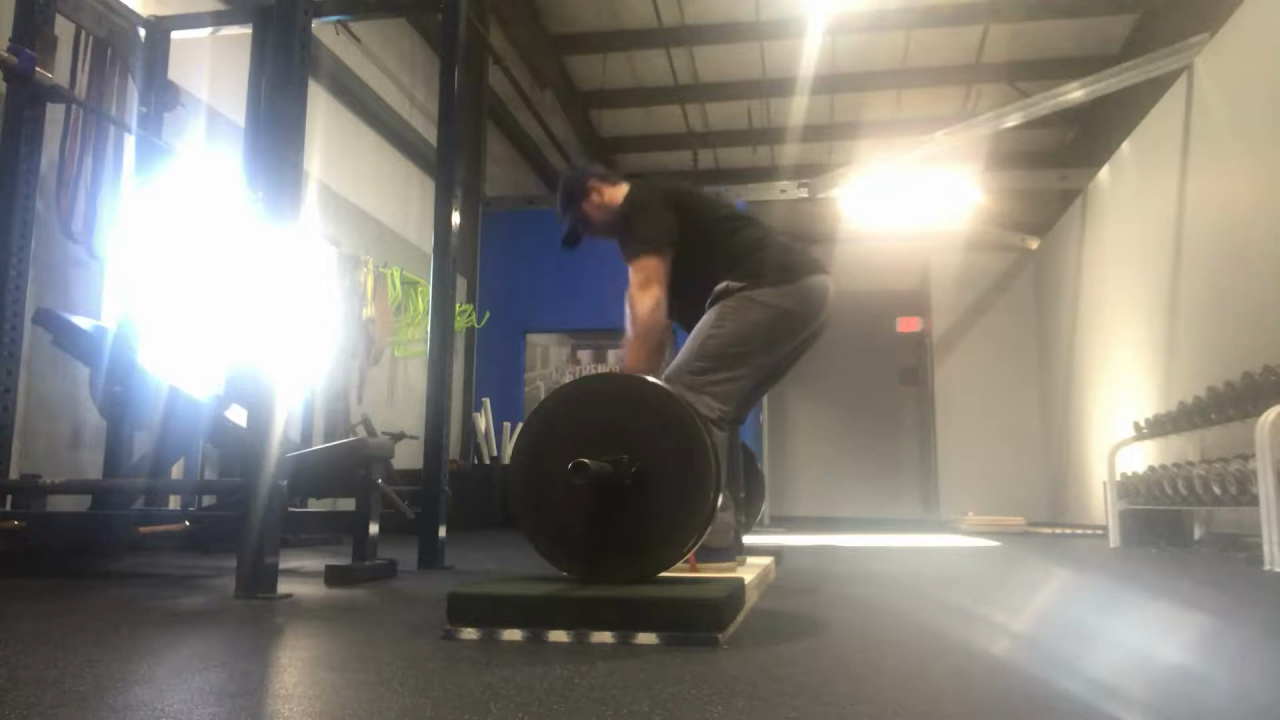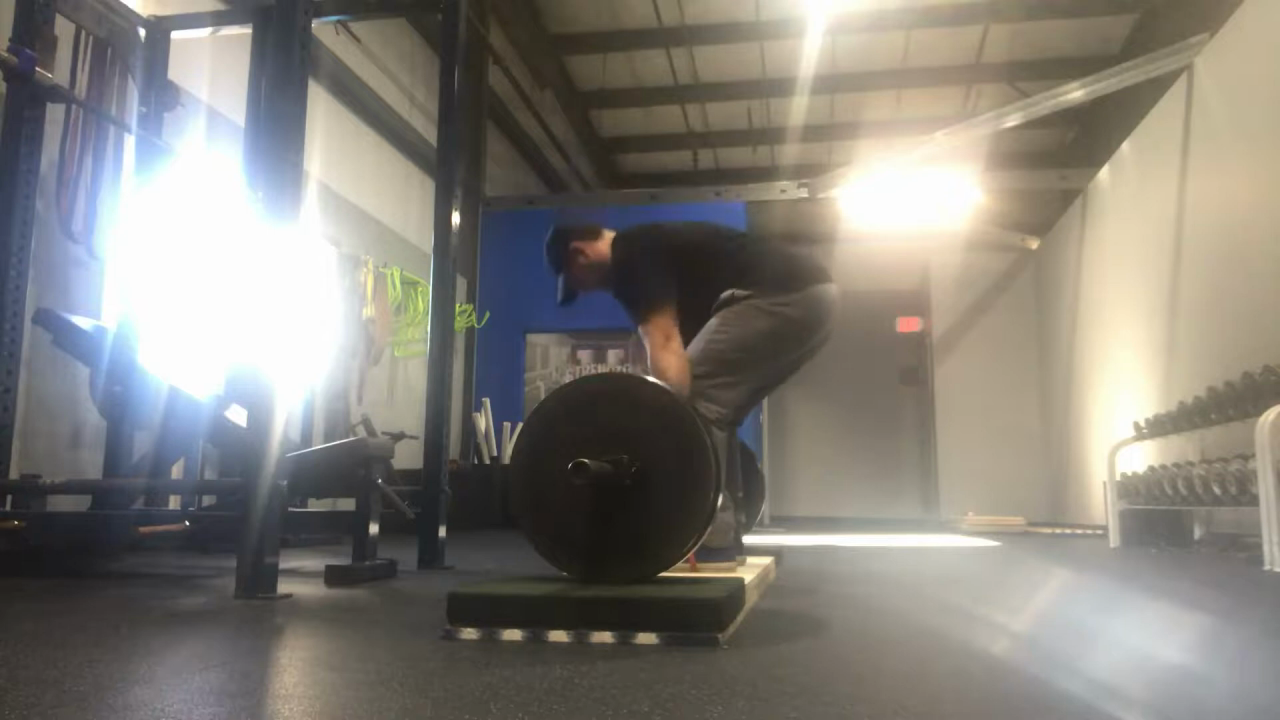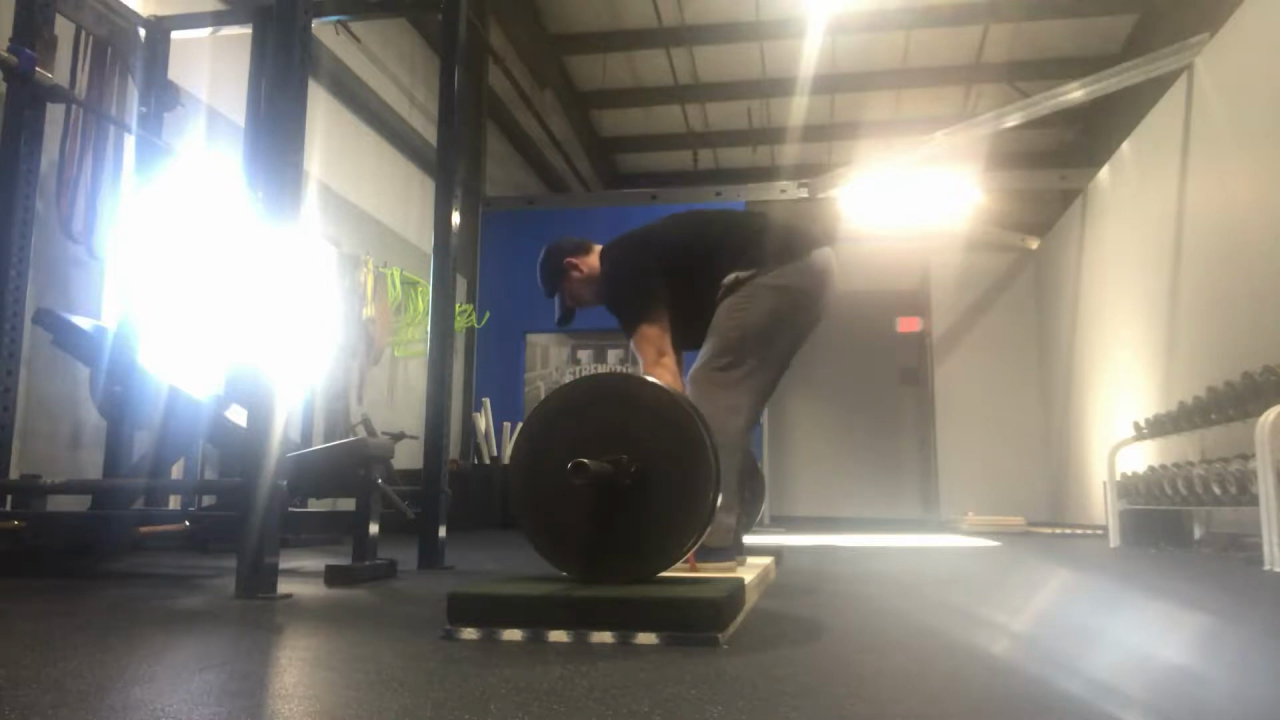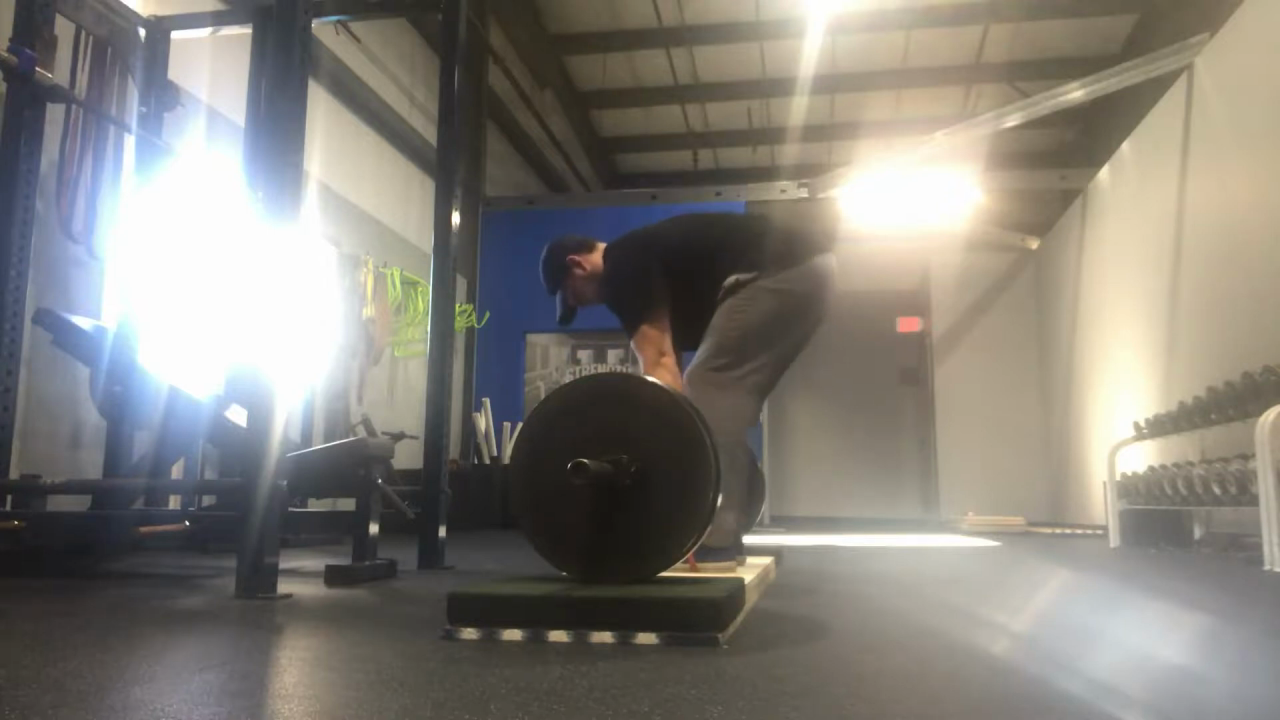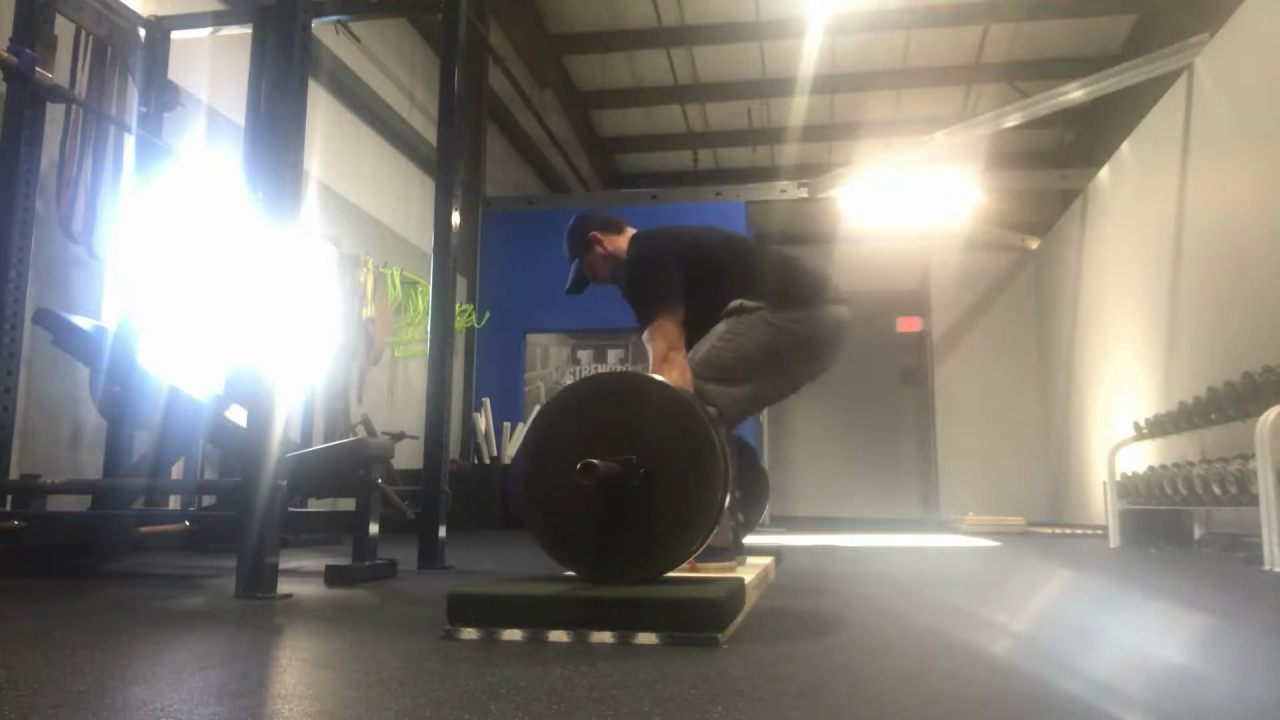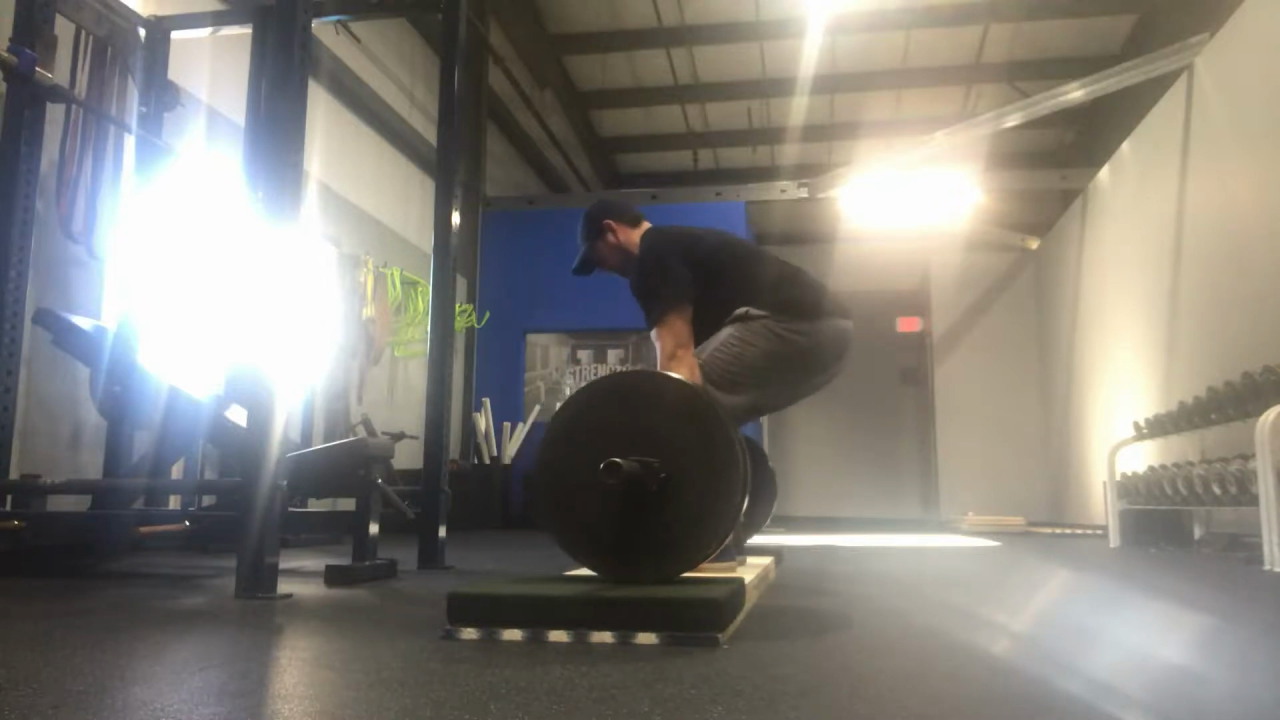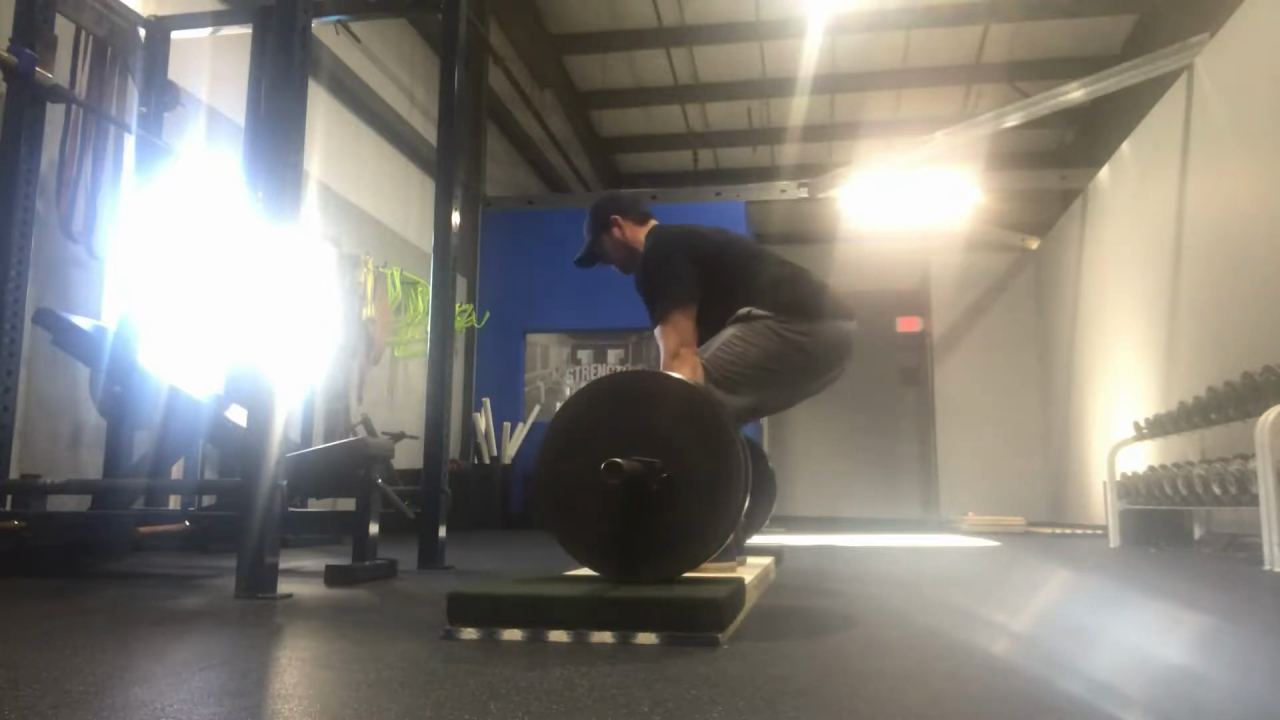
dt=0.3s
person 1, frame 1
left shoulder: (641, 205)
right shoulder: (661, 210)
left elbow: (647, 293)
right elbow: (657, 303)
left wrist: (631, 380)
left hip: (775, 288)
right hip: (804, 287)
left knee: (689, 399)
right knee: (712, 409)
left ankle: (710, 543)
right ankle: (722, 537)
person 1, frame 2
left shoulder: (631, 256)
right shoulder: (646, 248)
left elbow: (666, 346)
right elbow: (672, 345)
left hip: (783, 296)
right hip: (810, 295)
left knee: (692, 401)
right knee: (709, 404)
left ankle: (710, 543)
right ankle: (724, 538)
person 1, frame 3
left shoulder: (622, 267)
right shoulder: (639, 258)
left elbow: (659, 361)
right elbow: (666, 358)
left hip: (783, 266)
right hip: (807, 262)
left knee: (712, 390)
right knee: (721, 394)
left ankle: (712, 541)
right ankle: (721, 536)
person 1, frame 4
left shoulder: (624, 265)
right shoulder: (642, 255)
left elbow: (659, 361)
right elbow: (667, 357)
left hip: (786, 270)
right hip: (809, 265)
left knee: (707, 391)
right knee: (721, 396)
left ankle: (712, 542)
right ankle: (724, 535)
person 1, frame 5
left shoulder: (644, 258)
right shoulder: (664, 250)
left elbow: (668, 356)
right elbow: (679, 355)
left hip: (791, 309)
right hip: (820, 312)
left knee: (691, 400)
right knee: (701, 405)
left ankle: (710, 542)
right ankle: (720, 538)
person 1, frame 6
left shoulder: (655, 255)
right shoulder: (677, 246)
left elbow: (676, 353)
right elbow: (688, 351)
left hip: (797, 321)
right hip: (826, 324)
right ankle: (722, 539)
person 1, frame 7
left shoulder: (659, 253)
right shoulder: (681, 244)
left elbow: (680, 354)
right elbow: (691, 352)
left hip: (799, 325)
right hip: (828, 327)
